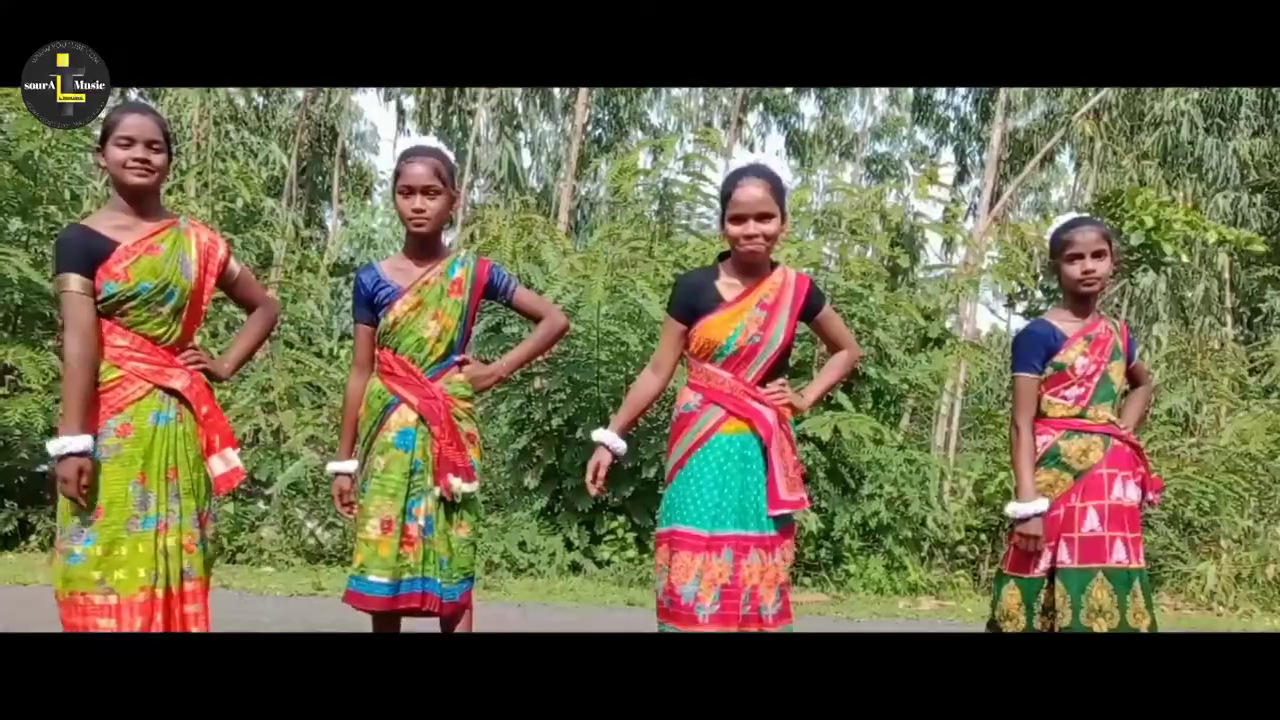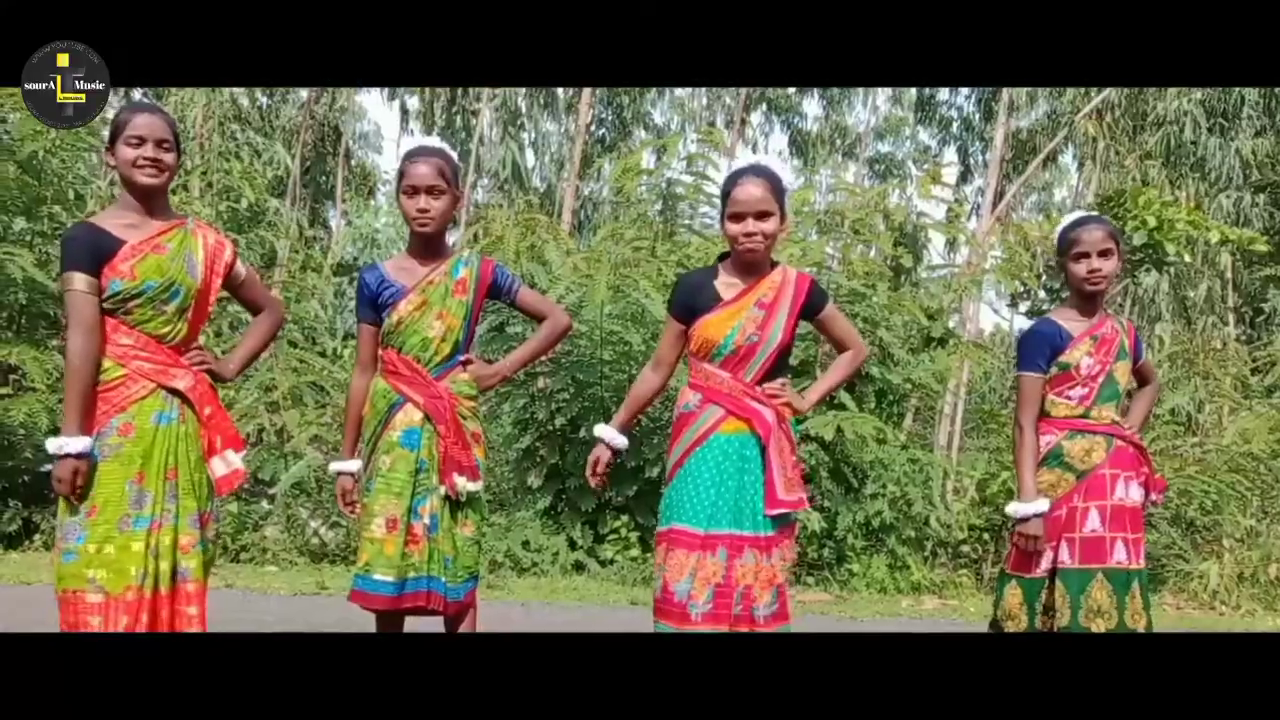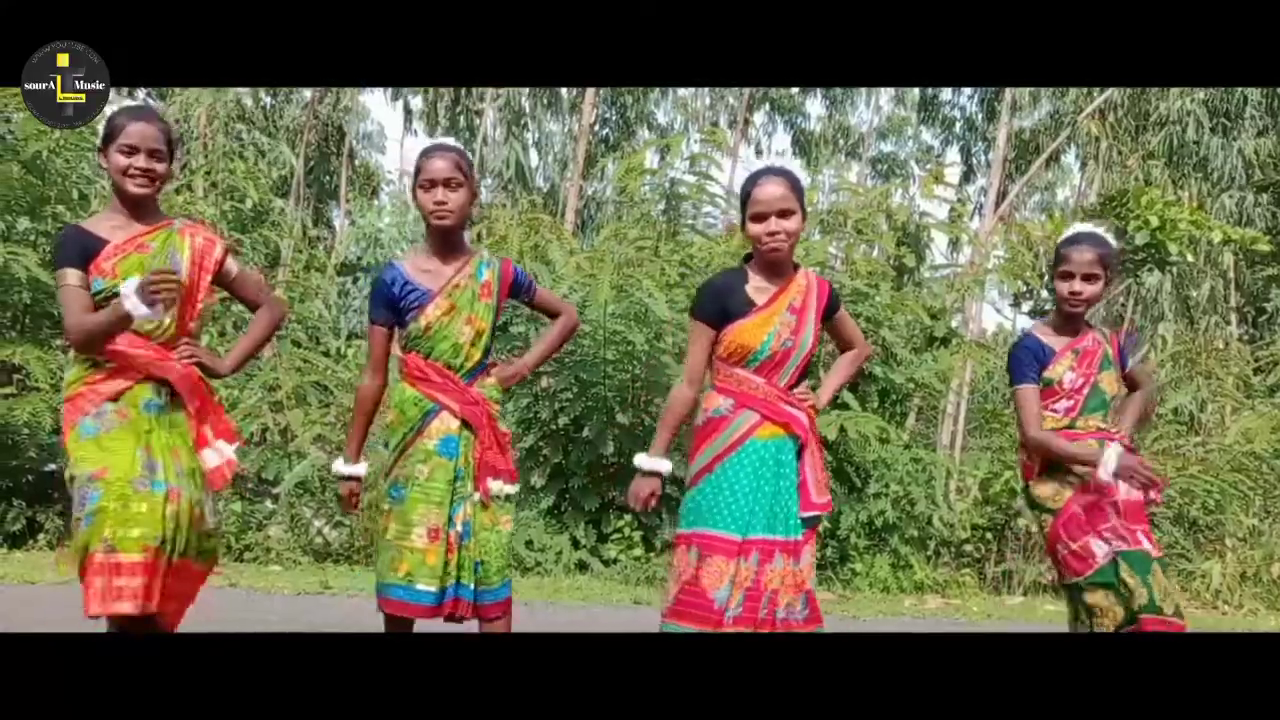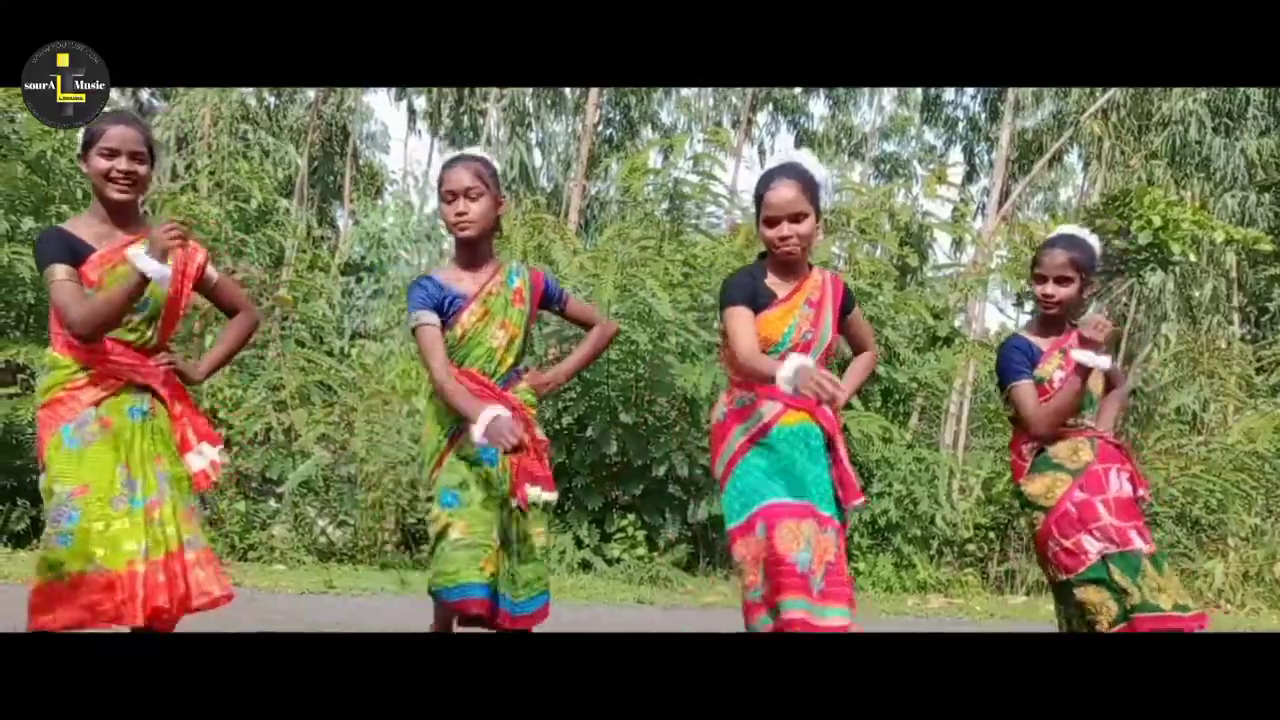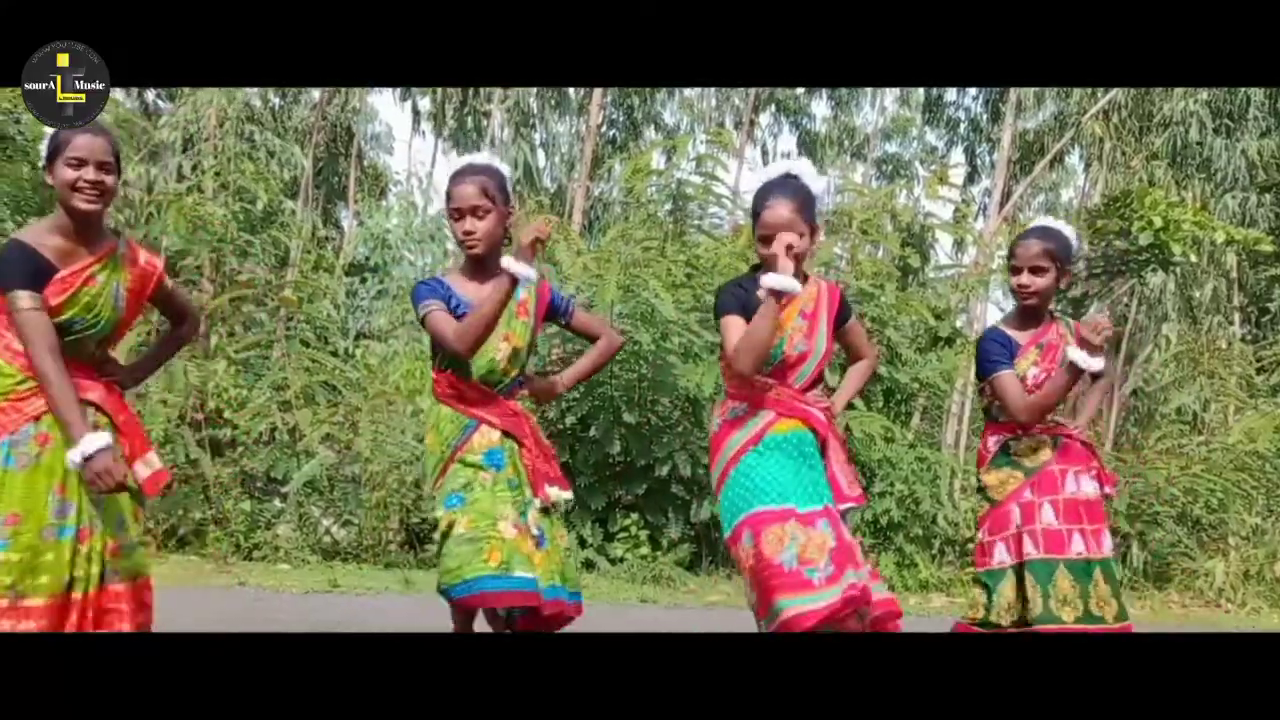
dt=0.3s
person 1, frame 1
left shoulder: (198, 241)
right shoulder: (81, 240)
left elbow: (264, 307)
right elbow: (79, 342)
left wrist: (225, 365)
right wrist: (72, 441)
left hip: (176, 418)
right hip: (111, 415)
left knee: (170, 554)
right knee: (111, 555)
person 1, frame 2
left shoulder: (203, 242)
right shoulder: (88, 238)
left elbow: (270, 310)
right elbow: (82, 341)
left wrist: (229, 366)
right wrist: (71, 442)
left hip: (181, 416)
right hip: (114, 413)
left knee: (172, 555)
right knee: (111, 553)
person 1, frame 3
left shoulder: (194, 242)
right shoulder: (78, 239)
left elbow: (270, 305)
right elbow: (78, 332)
left wrist: (225, 363)
right wrist: (132, 301)
left hip: (176, 408)
right hip: (107, 403)
left knee: (173, 526)
right knee: (125, 525)
person 1, frame 4
left shoulder: (176, 247)
right shoulder: (60, 241)
left elbow: (244, 312)
right elbow: (81, 321)
left wrist: (200, 368)
right wrist: (143, 263)
left hip: (151, 410)
right hip: (81, 406)
left knee: (153, 540)
right knee: (89, 535)
person 1, frame 5
left shoulder: (132, 261)
left elbow: (187, 320)
right elbow: (44, 355)
left wrist: (132, 373)
right wrist: (85, 444)
left hip: (93, 413)
left knee: (104, 550)
person 2, frame 1
left shoulder: (475, 272)
right shoulder: (372, 279)
left elbow: (555, 319)
right elbow: (361, 372)
left wrist: (498, 370)
right wrist: (345, 460)
left hip: (448, 434)
right hip: (389, 437)
left knee: (452, 566)
right knee: (383, 562)
person 2, frame 2
left shoulder: (479, 273)
right shoulder: (376, 278)
left elbow: (558, 319)
right elbow: (365, 372)
left wrist: (502, 369)
right wrist: (347, 460)
left hip: (453, 434)
right hip: (393, 437)
left knee: (457, 571)
right knee: (386, 567)
person 2, frame 3
left shoulder: (497, 272)
right shoulder: (394, 279)
left elbow: (567, 315)
right elbow: (375, 375)
left wrist: (521, 367)
right wrist: (351, 462)
left hip: (477, 438)
right hip: (418, 437)
left knee: (490, 574)
right knee: (406, 572)
person 2, frame 4
left shoulder: (528, 282)
right shoulder: (428, 289)
left elbow: (604, 326)
right elbow: (440, 373)
left wrist: (554, 375)
right wrist: (484, 422)
left hip: (517, 436)
right hip: (459, 440)
left knee: (517, 580)
right knee: (461, 580)
person 2, frame 5
left shoulder: (536, 292)
right shoulder: (433, 291)
left elbow: (610, 338)
right elbow: (460, 343)
left wrist: (560, 382)
right wrist: (514, 270)
left hip: (517, 446)
right hip: (462, 445)
left knee: (534, 583)
right knee: (474, 568)
person 3, frame 1
left shoulder: (798, 290)
right shoulder: (695, 288)
left elbow: (847, 350)
right elbow: (659, 370)
left wrist: (806, 399)
right wrist: (610, 437)
left hip: (761, 451)
right hip: (703, 446)
left knee: (757, 572)
right knee: (699, 572)
person 3, frame 2
left shoulder: (799, 289)
right shoulder: (694, 287)
left elbow: (854, 349)
right elbow: (658, 369)
left wrist: (808, 399)
right wrist: (611, 434)
left hip: (762, 450)
right hip: (704, 446)
left knee: (756, 582)
right knee: (694, 574)
person 3, frame 3
left shoulder: (817, 291)
right shoulder: (720, 291)
left elbow: (857, 348)
right elbow: (689, 382)
left wrist: (821, 398)
right wrist: (652, 462)
left hip: (786, 453)
right hip: (730, 447)
left knee: (782, 578)
right knee: (718, 575)
person 3, frame 4
left shoulder: (832, 289)
right shoulder: (742, 285)
left elbow: (868, 350)
right elbow: (747, 360)
left wrist: (837, 395)
right wrist: (794, 372)
left hip: (807, 438)
right hip: (755, 436)
left knee: (815, 561)
right knee: (789, 554)
person 3, frame 5
left shoulder: (830, 298)
right shoulder: (736, 295)
left elbow: (866, 357)
right elbow: (743, 365)
left wrist: (838, 402)
right wrist: (777, 284)
left hip: (806, 446)
right hip: (753, 444)
left knee: (822, 562)
right knee: (785, 560)
person 4, frame 1
left shoulder: (1118, 334)
right shoulder: (1038, 335)
left elbow: (1143, 384)
right elbow: (1022, 425)
left wrist: (1124, 432)
right wrist: (1028, 504)
left hip: (1113, 480)
right hip: (1059, 479)
left knee: (1110, 597)
right knee: (1062, 596)
person 4, frame 2
left shoulder: (1124, 332)
right shoulder: (1044, 333)
left elbow: (1150, 383)
right elbow: (1025, 425)
left wrist: (1131, 428)
right wrist: (1029, 505)
left hip: (1116, 480)
right hip: (1062, 478)
left knee: (1110, 598)
right knee: (1062, 598)
person 4, frame 3
left shoulder: (1110, 343)
right shoulder: (1030, 348)
left elbow: (1141, 388)
right elbow: (1032, 435)
left wrist: (1120, 434)
right wrist: (1107, 459)
left hip: (1118, 482)
right hip: (1065, 480)
left knee: (1137, 595)
right knee: (1112, 593)
person 4, frame 4
left shoulder: (1087, 338)
right shoulder: (1016, 349)
left elbow: (1117, 386)
right elbow: (1042, 424)
left wrist: (1107, 428)
right wrist: (1087, 360)
left hip: (1103, 473)
right hip: (1056, 478)
left knee: (1134, 586)
right knee: (1109, 590)
person 4, frame 5
left shoulder: (1071, 331)
right shoulder: (996, 340)
left elbow: (1103, 376)
right elbow: (1024, 412)
left wrist: (1081, 422)
right wrist: (1079, 357)
left hip: (1069, 471)
right hip: (1016, 473)
left knee: (1084, 584)
right knee: (1015, 589)
